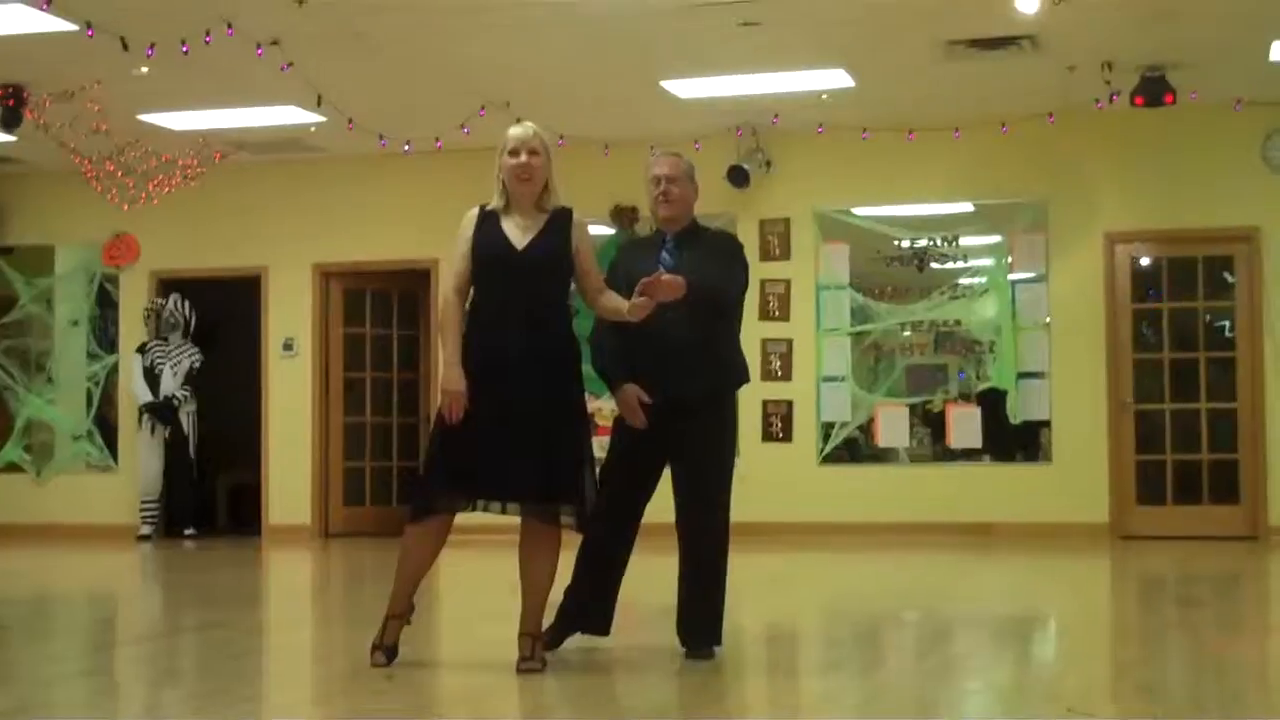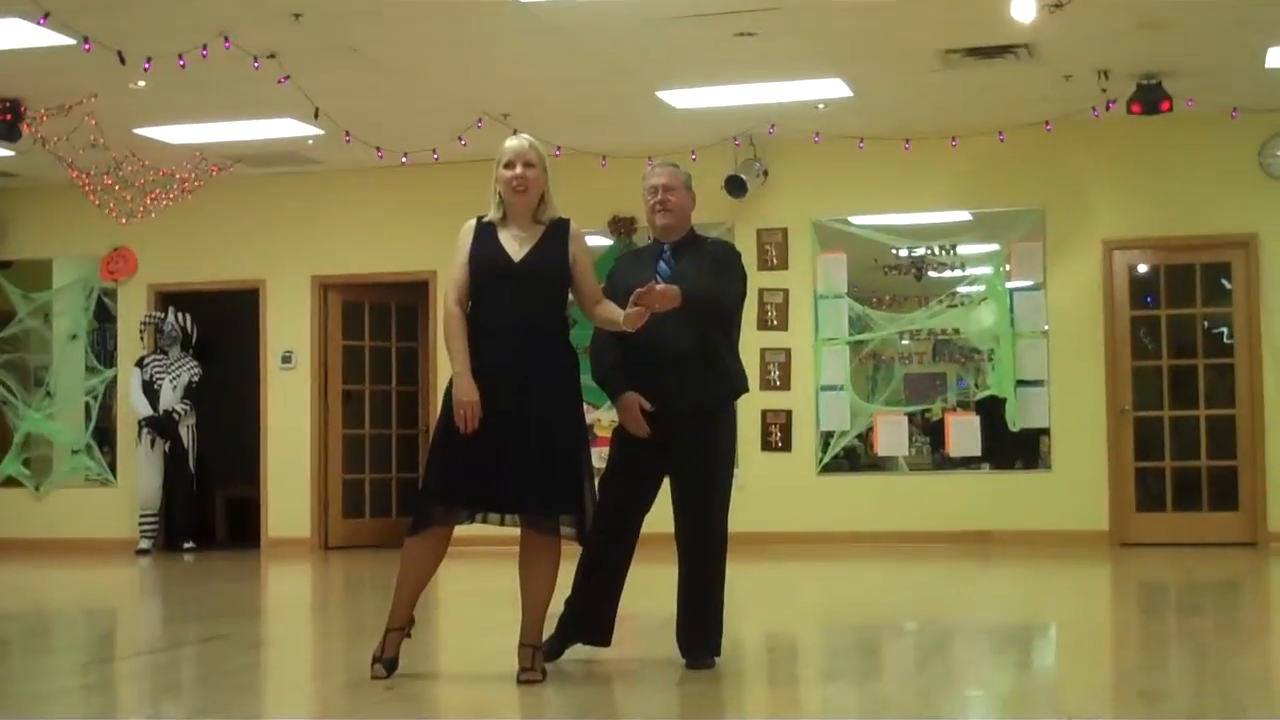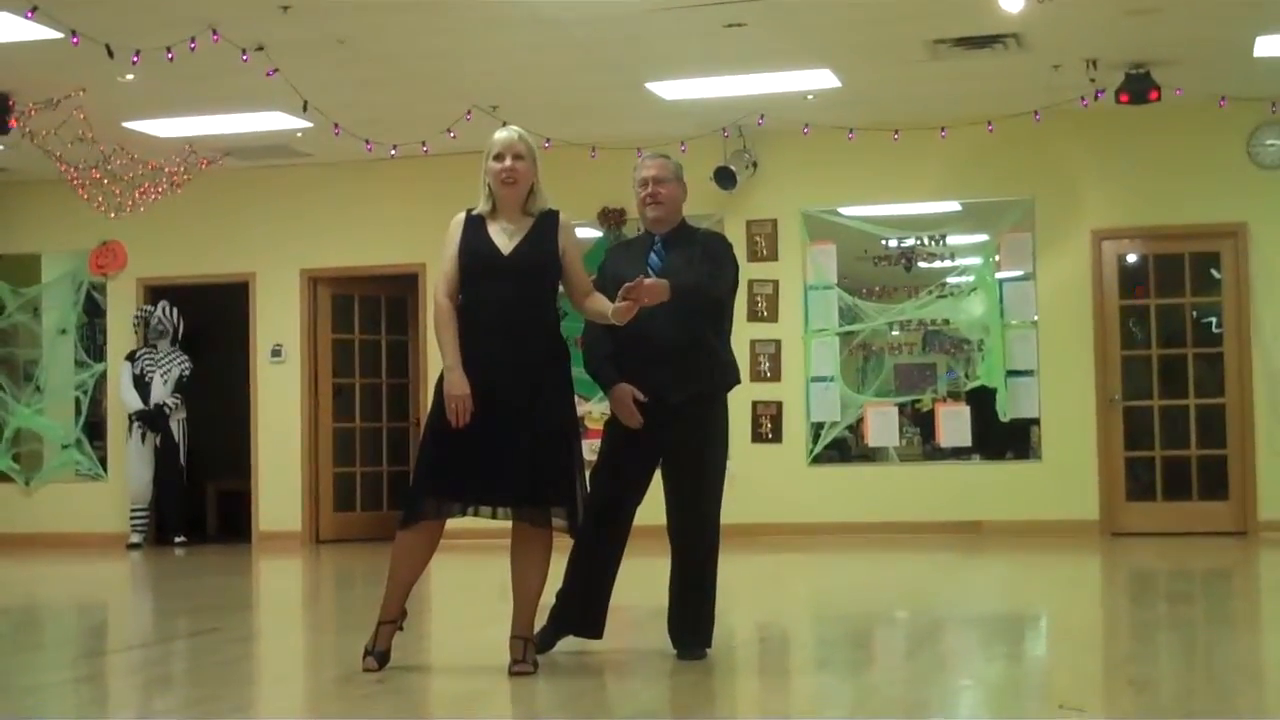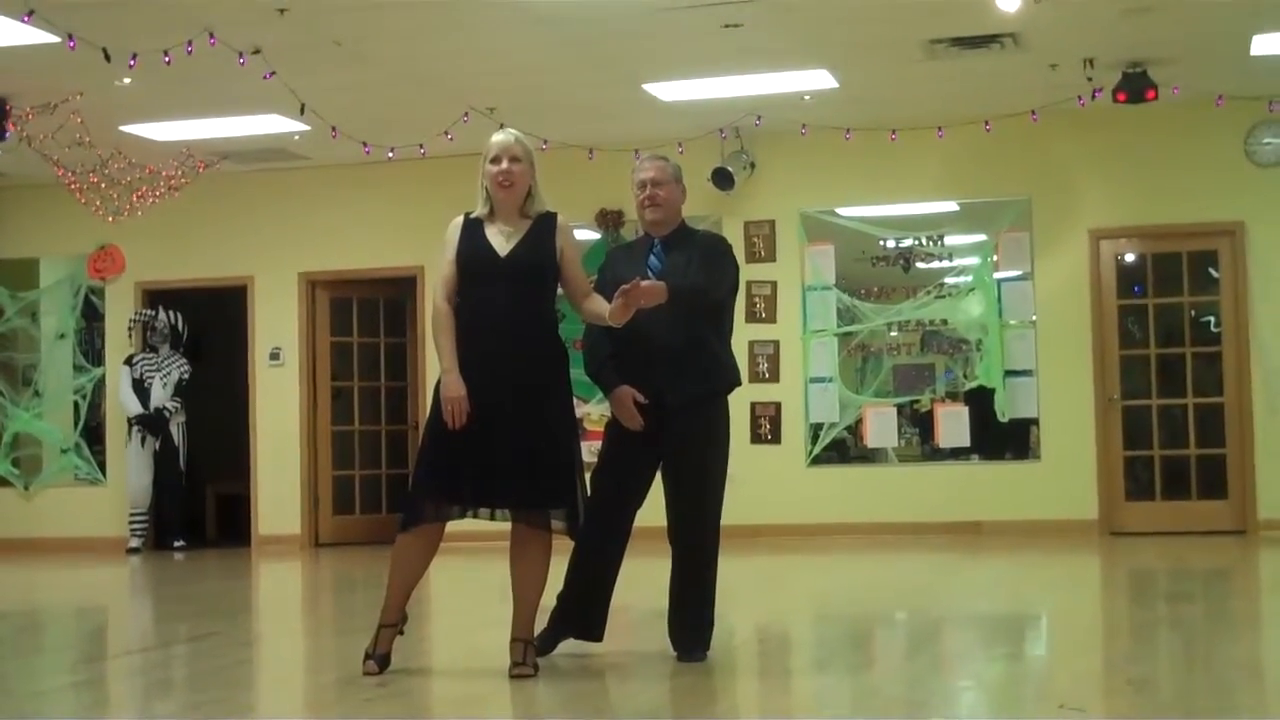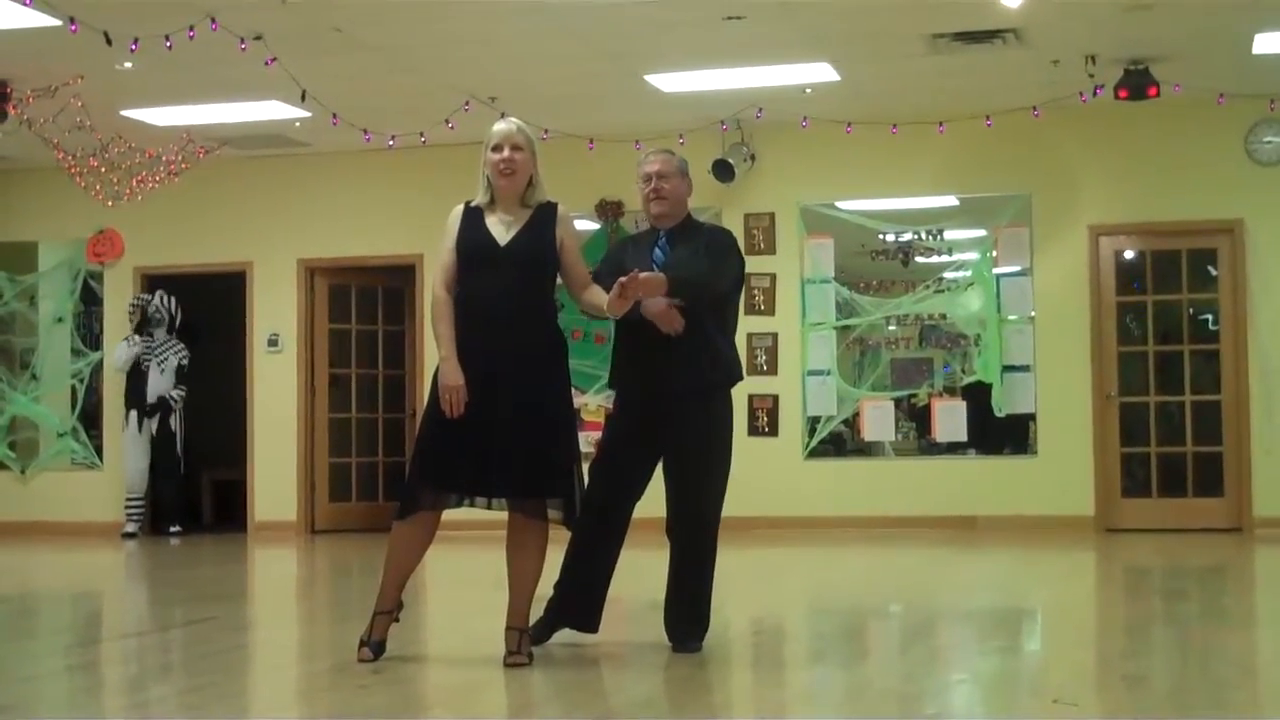
dt=1s
person 1, frame 1
left shoulder: (569, 225)
right shoulder: (477, 221)
left elbow: (596, 294)
right elbow: (454, 296)
left wrist: (630, 309)
right wrist: (452, 367)
left hip: (549, 374)
right hip: (483, 370)
left knee: (544, 504)
right knee: (440, 494)
left ankle: (531, 633)
right ankle: (395, 614)
person 1, frame 2
left shoulder: (567, 235)
right shoulder: (474, 232)
left elbow: (593, 304)
right elbow: (454, 306)
left wrist: (625, 319)
right wrist: (462, 378)
left hip: (548, 386)
right hip: (482, 382)
left knee: (543, 515)
right knee: (440, 506)
left ankle: (531, 645)
right ankle: (396, 627)
person 1, frame 3
left shoulder: (556, 227)
right shoulder: (464, 225)
left elbow: (582, 295)
right elbow: (444, 299)
left wrist: (616, 311)
right wrist: (453, 372)
left hip: (539, 379)
right hip: (472, 376)
left knee: (534, 507)
right knee: (432, 498)
left ankle: (523, 636)
right ankle: (388, 620)
person 1, frame 4
left shoulder: (554, 229)
right shoulder: (462, 228)
left elbow: (582, 297)
right elbow: (443, 303)
left wrist: (614, 312)
right wrist: (449, 374)
left hip: (537, 381)
right hip: (470, 379)
left knee: (533, 509)
right knee: (430, 502)
left ankle: (522, 639)
right ankle: (388, 623)
person 1, frame 5
left shoulder: (554, 219)
right shoulder: (461, 217)
left elbow: (581, 288)
right elbow: (442, 292)
left wrist: (611, 303)
right wrist: (448, 363)
left hip: (535, 372)
right hip: (467, 369)
left knee: (530, 499)
right knee: (427, 490)
left ankle: (517, 628)
right ankle: (384, 611)
person 2, frame 1
left shoulder: (723, 248)
right shoulder: (629, 256)
left elbow: (728, 298)
right elbow: (604, 326)
left wrist: (684, 289)
right wrist: (618, 382)
left hip: (706, 403)
right hip: (641, 402)
left knee: (704, 520)
right knee: (612, 512)
left ankle: (700, 631)
right ankle: (577, 615)
person 2, frame 2
left shoulder: (720, 257)
right shoulder: (627, 267)
left elbow: (725, 305)
right elbow: (603, 336)
left wrist: (679, 297)
right wrist: (619, 391)
left hip: (706, 413)
right hip: (641, 411)
left knee: (703, 530)
right knee: (611, 522)
left ankle: (699, 641)
right ankle: (577, 625)
person 2, frame 3
left shoulder: (712, 248)
right shoulder: (618, 258)
left elbow: (715, 295)
right elbow: (595, 328)
left wrist: (668, 290)
right wrist: (612, 382)
left hip: (697, 403)
right hip: (633, 403)
left knee: (694, 522)
right knee: (604, 513)
left ankle: (691, 632)
right ankle: (568, 617)
person 2, frame 4
left shoulder: (712, 250)
right shoulder: (617, 261)
left elbow: (713, 297)
right elbow: (596, 330)
left wrist: (666, 292)
right wrist: (612, 385)
left hip: (697, 403)
right hip: (632, 404)
left knee: (695, 524)
right knee: (604, 515)
left ankle: (691, 635)
right ankle: (570, 620)
person 2, frame 5
left shoulder: (717, 243)
right shoulder: (627, 249)
left elbow: (711, 285)
left wrist: (664, 284)
right wrist: (641, 301)
left hip: (700, 396)
right hip: (637, 396)
left knee: (694, 516)
right knee: (602, 503)
left ankle: (687, 626)
right ankle: (567, 608)
person 3, frame 1
left shoulder: (193, 353)
right shoulder: (145, 349)
left elbow: (191, 386)
right elbow: (137, 381)
left wrist: (171, 404)
right wrist: (151, 405)
left hip: (181, 416)
right hip: (151, 415)
left knee: (183, 469)
right knee: (150, 469)
left ankle: (186, 523)
right ankle: (147, 523)
person 3, frame 2
left shoulder: (192, 367)
right shoulder: (144, 362)
left elbow: (190, 399)
right elbow: (135, 394)
left wrist: (171, 419)
right wrist: (151, 419)
left hip: (181, 430)
right hip: (150, 429)
left knee: (182, 482)
right knee: (149, 483)
left ankle: (185, 536)
right ankle: (146, 536)
person 3, frame 3
left shoulder: (182, 361)
right shoulder: (134, 357)
left elbow: (181, 393)
right elbow: (125, 389)
left wrist: (162, 412)
right wrist: (141, 412)
left hip: (171, 424)
right hip: (140, 424)
left knee: (172, 476)
right knee: (140, 477)
left ankle: (175, 530)
right ankle: (137, 530)
person 3, frame 4
left shoulder: (181, 363)
right shoulder: (133, 361)
left elbow: (179, 396)
right elbow: (125, 392)
left wrist: (161, 416)
right wrist: (141, 416)
left hip: (171, 427)
right hip: (140, 428)
left knee: (172, 482)
right knee: (139, 482)
left ankle: (175, 535)
right ankle: (136, 535)
person 3, frame 5
left shoulder: (179, 349)
right shoulder: (133, 342)
left elbow: (183, 384)
right elbow: (120, 364)
left wrist: (167, 402)
right wrist: (137, 334)
left hip: (168, 414)
right hip: (137, 413)
left knee: (169, 468)
right knee: (136, 467)
left ankle: (171, 520)
right ankle: (132, 520)
